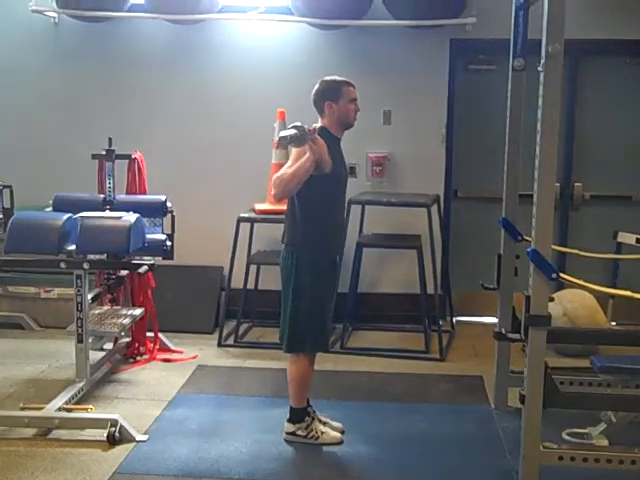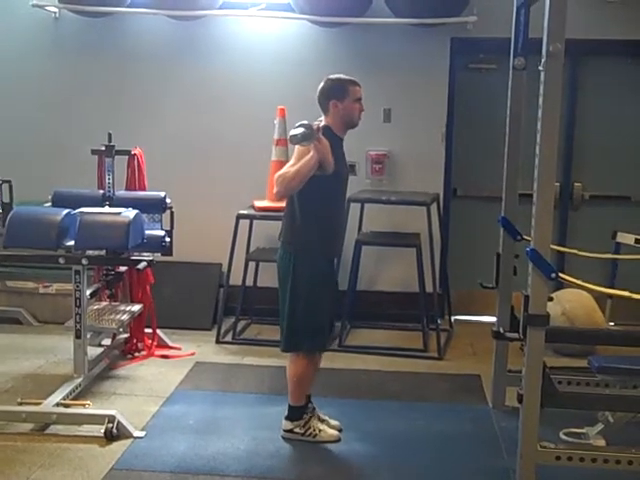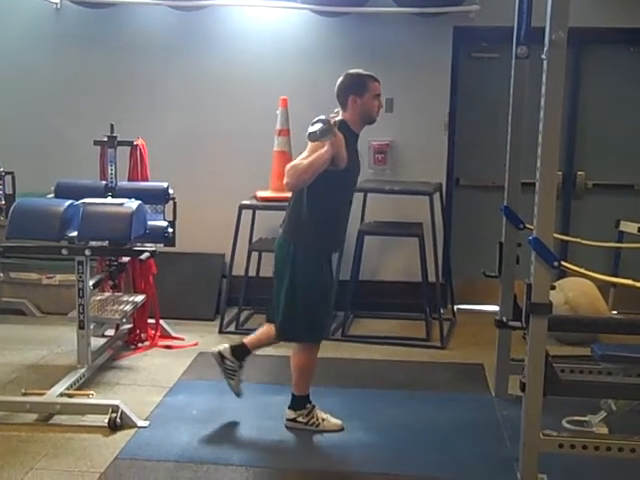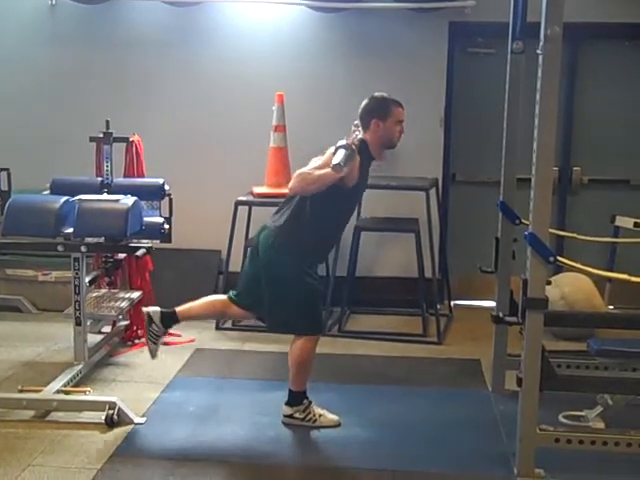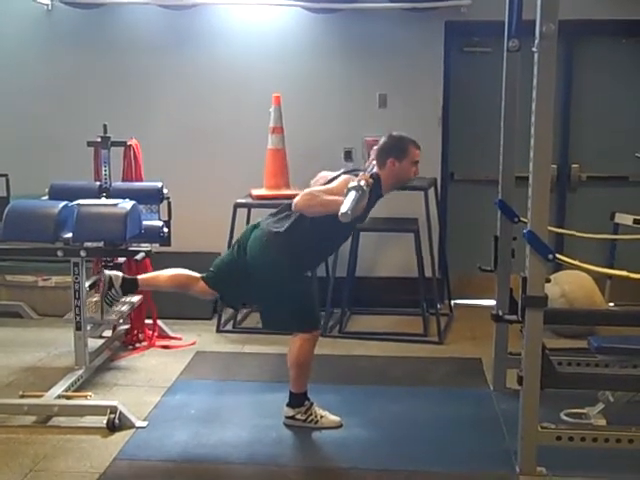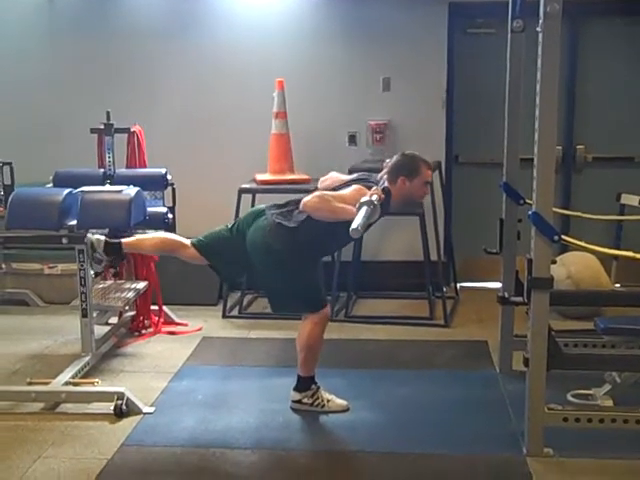
dt=0.7s
person 1, frame 1
left shoulder: (333, 144)
right shoulder: (316, 143)
right elbow: (279, 189)
right wrist: (310, 156)
left hip: (321, 254)
right hip: (305, 256)
left knee: (312, 340)
right knee: (303, 343)
left ankle: (304, 411)
right ankle: (297, 422)
person 1, frame 2
left shoulder: (334, 143)
right shoulder: (319, 143)
right elbow: (281, 188)
right wrist: (315, 156)
left hip: (319, 254)
right hip: (303, 255)
left knee: (317, 339)
right knee: (303, 342)
left ankle: (305, 407)
right ankle: (295, 420)
person 1, frame 3
left shoulder: (346, 137)
right shoulder: (335, 138)
right elbow: (291, 179)
right wrist: (327, 150)
left hip: (308, 245)
right hip: (304, 247)
left knee: (292, 322)
right knee: (309, 332)
left ankle: (234, 354)
right ankle: (299, 410)
person 1, frame 4
left shoulder: (358, 155)
right shoulder: (351, 157)
left elbow: (315, 168)
right elbow: (297, 184)
right wrist: (339, 172)
left hip: (279, 242)
right hip: (288, 249)
left knee: (241, 306)
right knee: (308, 329)
left ankle: (164, 317)
right ankle: (296, 406)
person 1, frame 5
left shoulder: (363, 181)
left elbow: (320, 182)
right elbow: (302, 201)
right wrist: (345, 204)
left hip: (264, 239)
right hip: (276, 254)
left knee: (203, 286)
right knee: (307, 330)
left ankle: (123, 283)
right ankle: (298, 408)
person 1, frame 6
left shoulder: (370, 184)
right shoulder: (366, 196)
left elbow: (326, 181)
right elbow: (311, 203)
right wrist: (354, 214)
left hip: (262, 222)
right hip: (277, 244)
left knee: (188, 249)
right knee: (317, 312)
left ankle: (111, 247)
right ankle: (305, 392)
